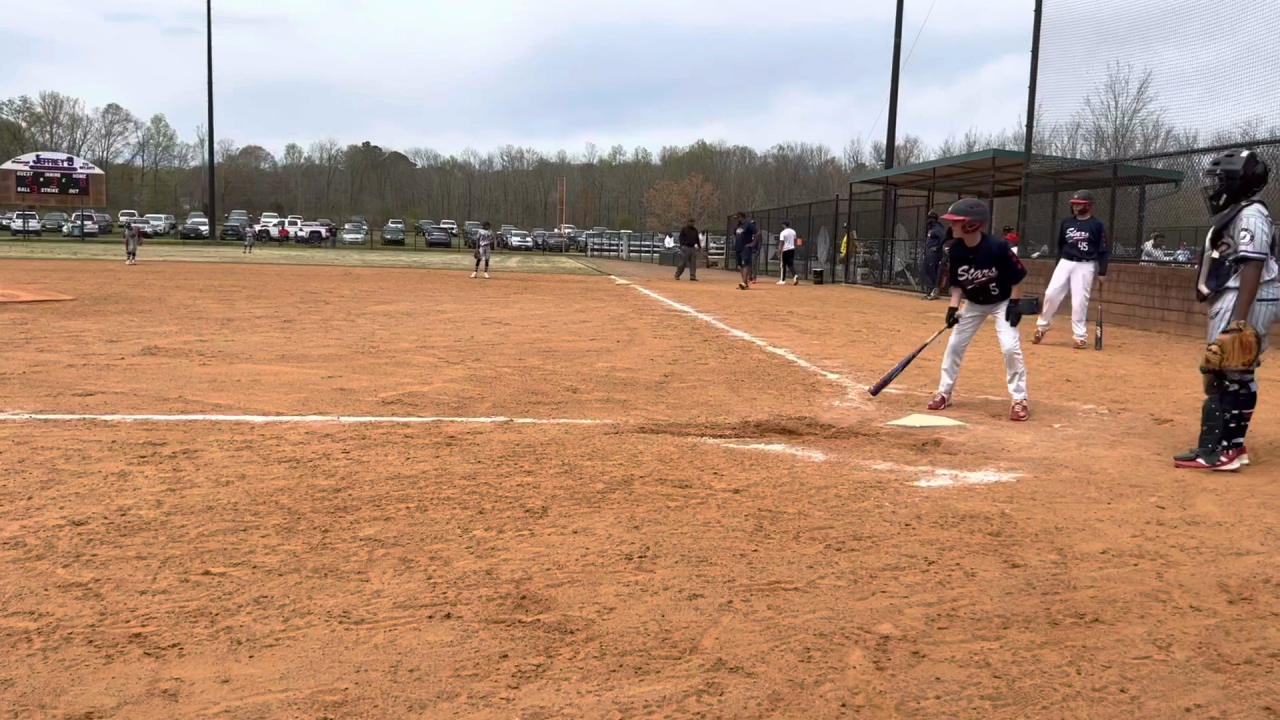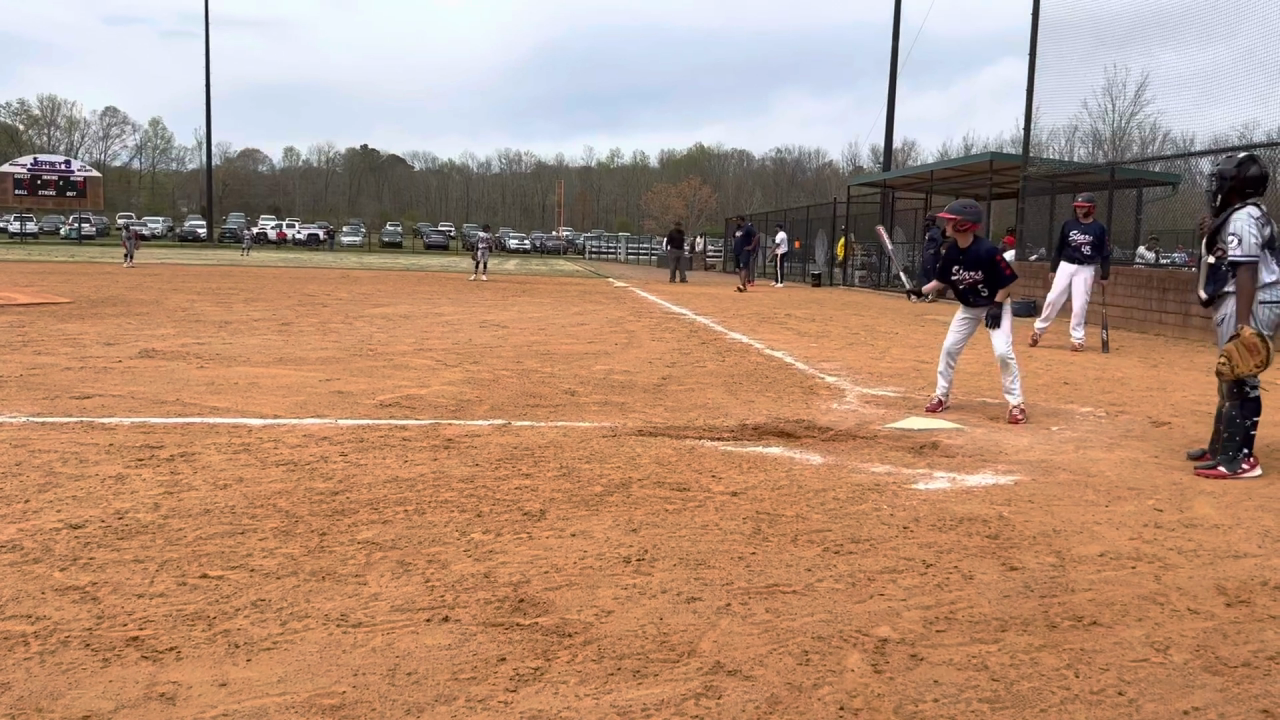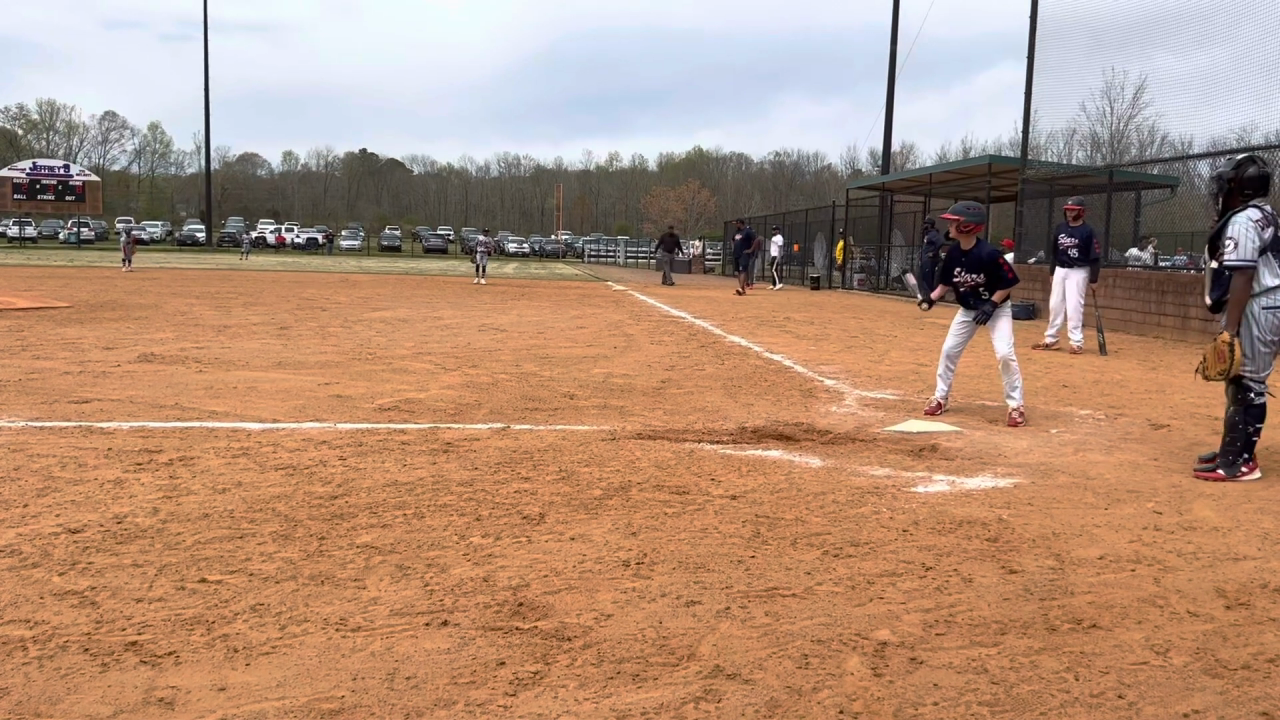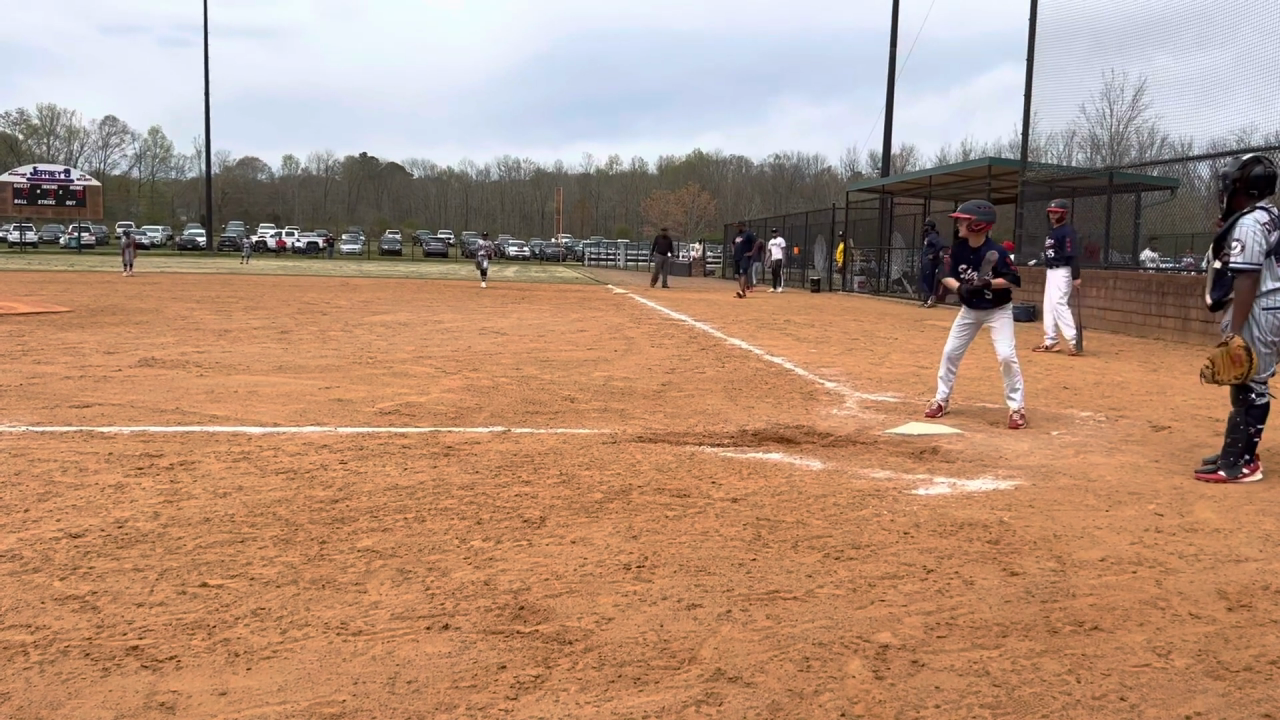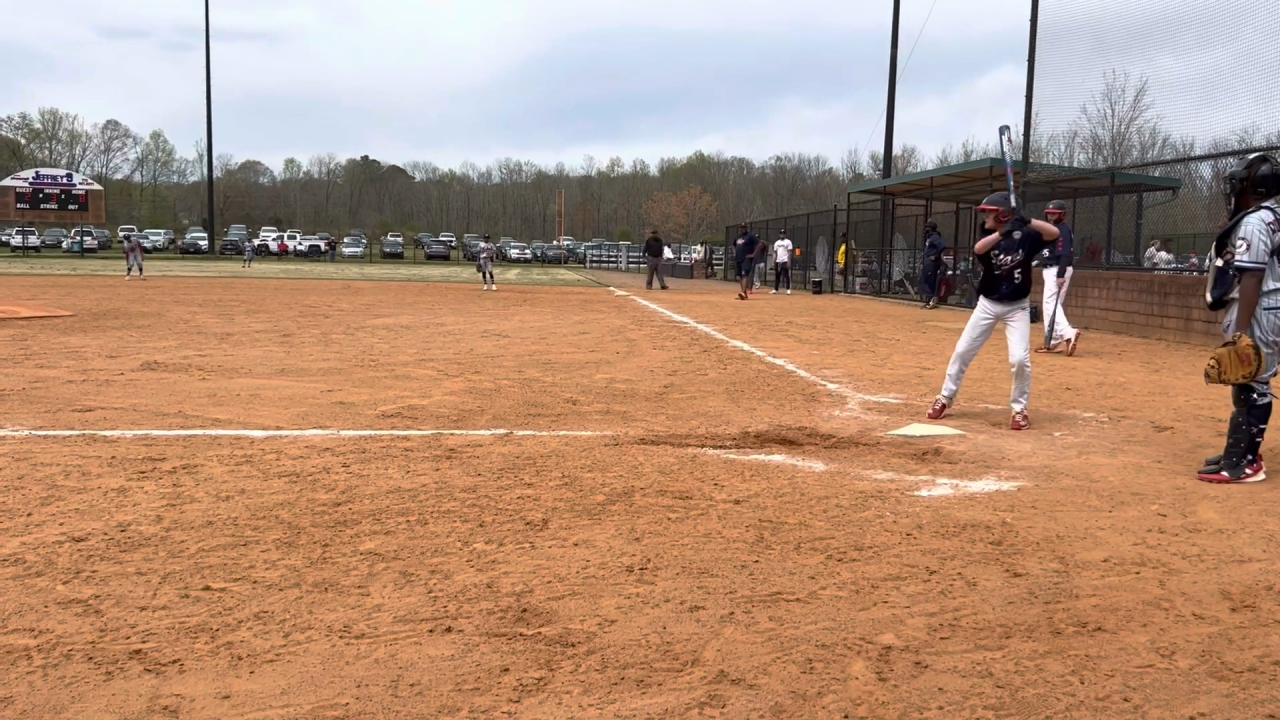
dt=0.4s
person 1, frame 1
left shoulder: (1250, 215)
right shoulder: (1240, 214)
left elbow: (1253, 267)
left wrist: (1240, 318)
right wrist: (1239, 314)
left hip: (1243, 303)
right hip: (1240, 302)
left knee: (1220, 374)
right knee: (1240, 375)
left ankle: (1216, 450)
right ankle: (1232, 445)
person 1, frame 2
left shoulder: (1241, 218)
right shoulder: (1250, 215)
left elbow: (1247, 272)
left wrist: (1243, 322)
right wrist: (1213, 234)
left hip: (1246, 306)
right hip: (1245, 305)
left knee: (1239, 380)
right knee: (1234, 378)
left ankle: (1239, 458)
right ankle: (1222, 447)
person 1, frame 3
left shoulder: (1241, 222)
left elbow: (1243, 277)
left wrist: (1230, 328)
left knee: (1247, 384)
right knee: (1240, 381)
left ankle: (1239, 461)
right ankle: (1232, 451)
person 1, frame 4
left shoulder: (1249, 223)
left elbow: (1247, 280)
left wrist: (1234, 332)
right wrist: (1230, 234)
left knee: (1249, 386)
right knee: (1250, 384)
left ankle: (1241, 463)
right ankle: (1239, 453)
person 1, frame 5
left shoulder: (1253, 222)
left elbow: (1252, 279)
left wrist: (1241, 331)
left knee: (1250, 386)
right knee: (1253, 385)
left ankle: (1243, 463)
right ankle: (1243, 453)
person 2, frame 1
left shoulder: (997, 247)
right shoulder: (956, 249)
left elbow: (1016, 277)
right elbow: (956, 283)
left wrist: (1014, 303)
right wrist: (953, 307)
left hip: (1002, 303)
right hip: (973, 304)
left knee: (1010, 348)
right knee: (955, 344)
left ankle: (1020, 399)
right ankle: (944, 392)
person 2, frame 2
left shoulder: (987, 250)
right shoulder: (951, 251)
left elbow: (1007, 280)
right elbow: (943, 279)
left wrist: (996, 306)
right wrist: (921, 291)
left hip: (994, 306)
right hip: (967, 308)
left knee: (1003, 352)
right knee: (949, 348)
left ankle: (1016, 403)
right ankle: (941, 395)
person 2, frame 3
left shoulder: (989, 253)
right shoulder: (953, 252)
left elbow: (1009, 283)
right elbow: (946, 282)
left wrist: (991, 305)
right wrist: (931, 298)
left hip: (997, 309)
right hip: (967, 310)
left knee: (1005, 354)
right knee: (949, 350)
left ankle: (1016, 406)
right ankle: (941, 398)
person 2, frame 4
left shoulder: (995, 252)
right shoulder: (959, 248)
left elbow: (1013, 281)
right elbow: (948, 277)
left wrist: (987, 283)
right wrist: (959, 287)
left hip: (998, 311)
right hip: (970, 310)
left knee: (1007, 356)
right knee: (951, 352)
left ankle: (1017, 408)
right ankle: (941, 400)
person 2, frame 5
left shoulder: (1025, 236)
right shoulder: (989, 236)
left elbow: (1055, 233)
right elbow: (978, 249)
left wrist: (1028, 222)
right wrist: (1001, 233)
left hip: (1017, 307)
right hip: (987, 304)
left knee: (1019, 358)
right knee: (963, 350)
left ankle: (1020, 408)
right ankle: (947, 397)
